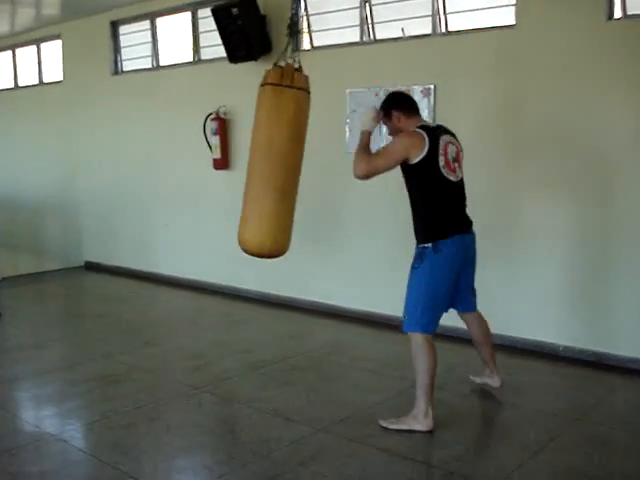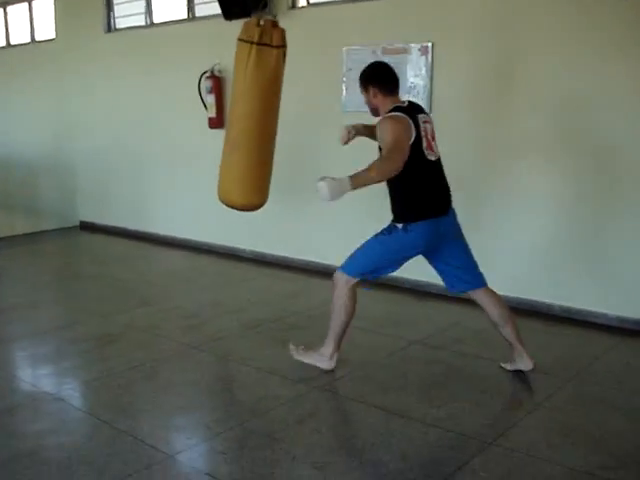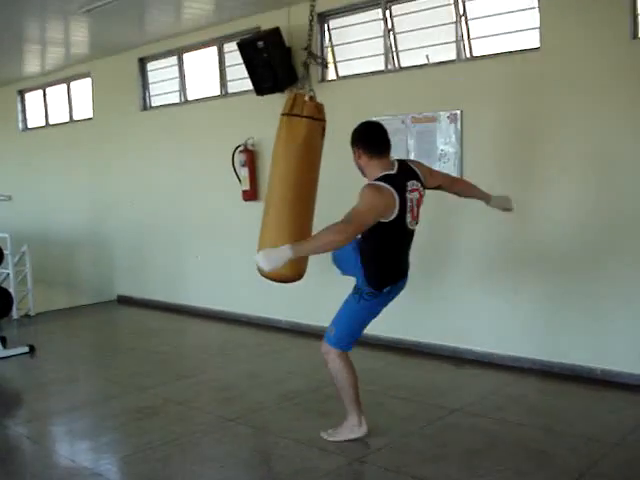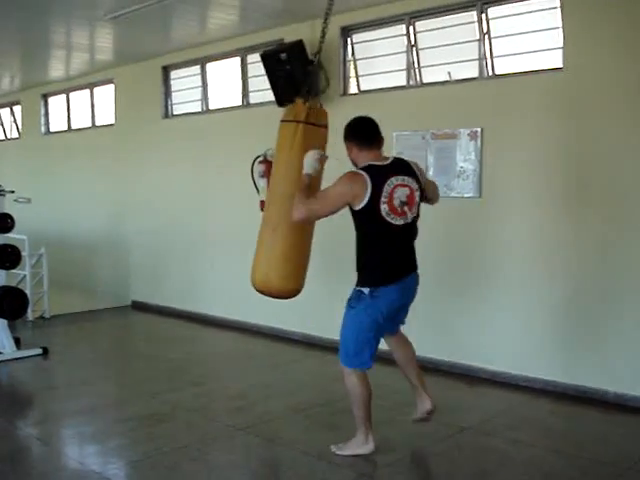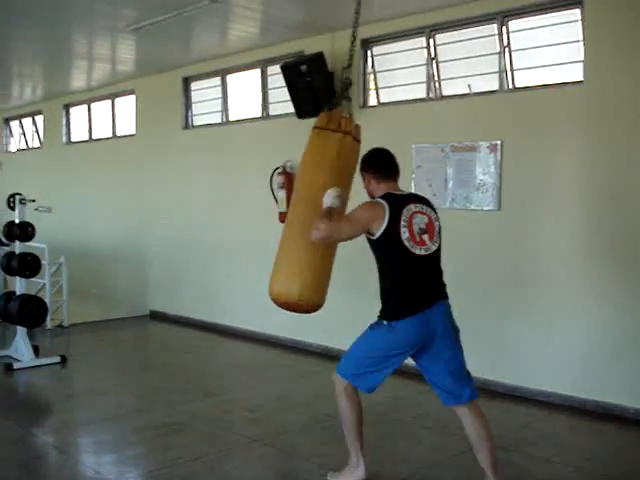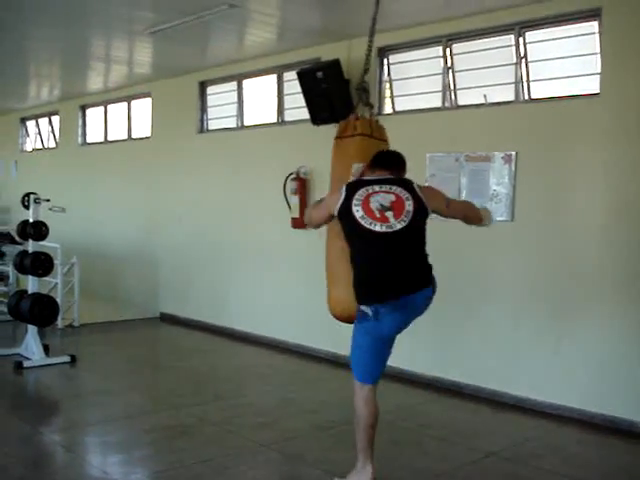
dt=0.3s
person 1, frame 1
left shoulder: (410, 140)
right shoulder: (447, 136)
left elbow: (362, 170)
left wrist: (366, 134)
right wrist: (402, 162)
left hip: (439, 246)
right hip: (462, 238)
left knee: (419, 330)
right knee: (466, 308)
left ankle: (422, 414)
right ankle: (492, 372)
person 1, frame 2
left shoulder: (395, 123)
right shoulder: (416, 111)
left elbow: (393, 162)
left wrist: (346, 183)
right wrist: (359, 130)
left hip: (412, 228)
right hip: (443, 220)
left knee: (345, 278)
right knee: (477, 288)
left ankle: (328, 353)
right ankle: (521, 355)
person 1, frame 3
left shoulder: (377, 194)
right shoulder: (413, 170)
left elbow: (345, 230)
right elbow: (454, 183)
left wrist: (287, 251)
right wrist: (490, 198)
left hip: (378, 285)
right hip: (393, 267)
left knee: (333, 348)
right knee: (340, 254)
left ankle: (355, 423)
person 1, frame 4
left shoulder: (355, 182)
right shoulder: (411, 168)
left elbow: (299, 214)
right elbow: (432, 196)
left wrist: (309, 170)
left hip: (376, 290)
right hip: (408, 279)
left knee: (352, 365)
right knee: (391, 333)
left ankle: (363, 438)
right ankle: (421, 396)
person 1, frame 5
left shoulder: (375, 210)
right shoulder: (424, 205)
left elbow: (319, 233)
left wrist: (331, 204)
left hip: (400, 324)
right hip: (439, 314)
left knee: (344, 381)
right knee: (463, 400)
person 1, frame 6
left shoulder: (344, 193)
right shoulder: (418, 191)
left elbow: (311, 219)
right elbow: (466, 213)
right wrist: (482, 214)
left hip: (378, 308)
right hip: (422, 293)
left knee: (364, 385)
